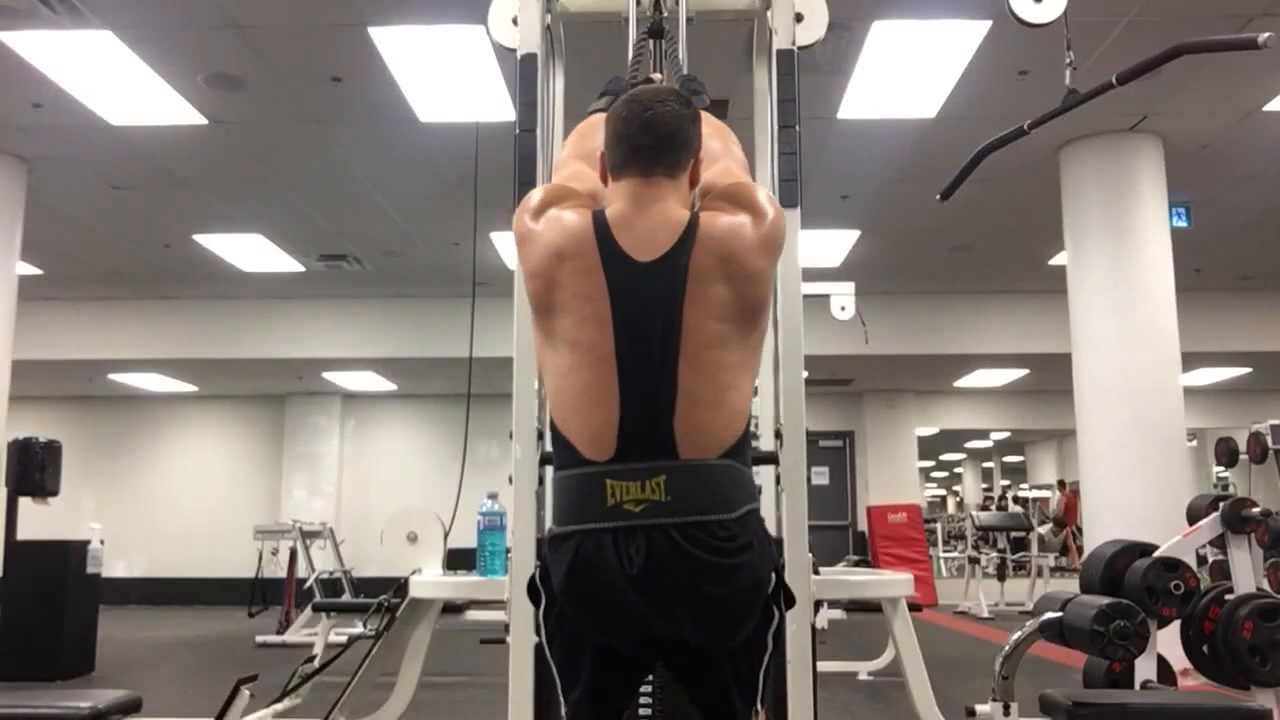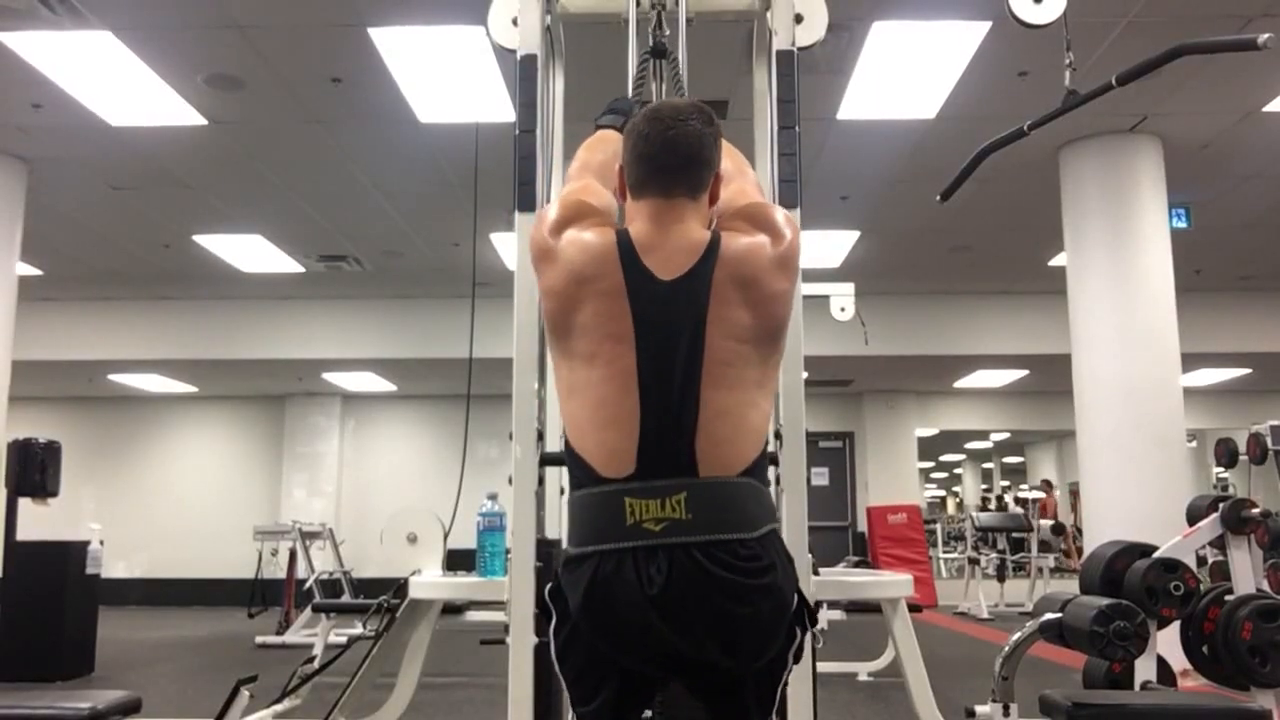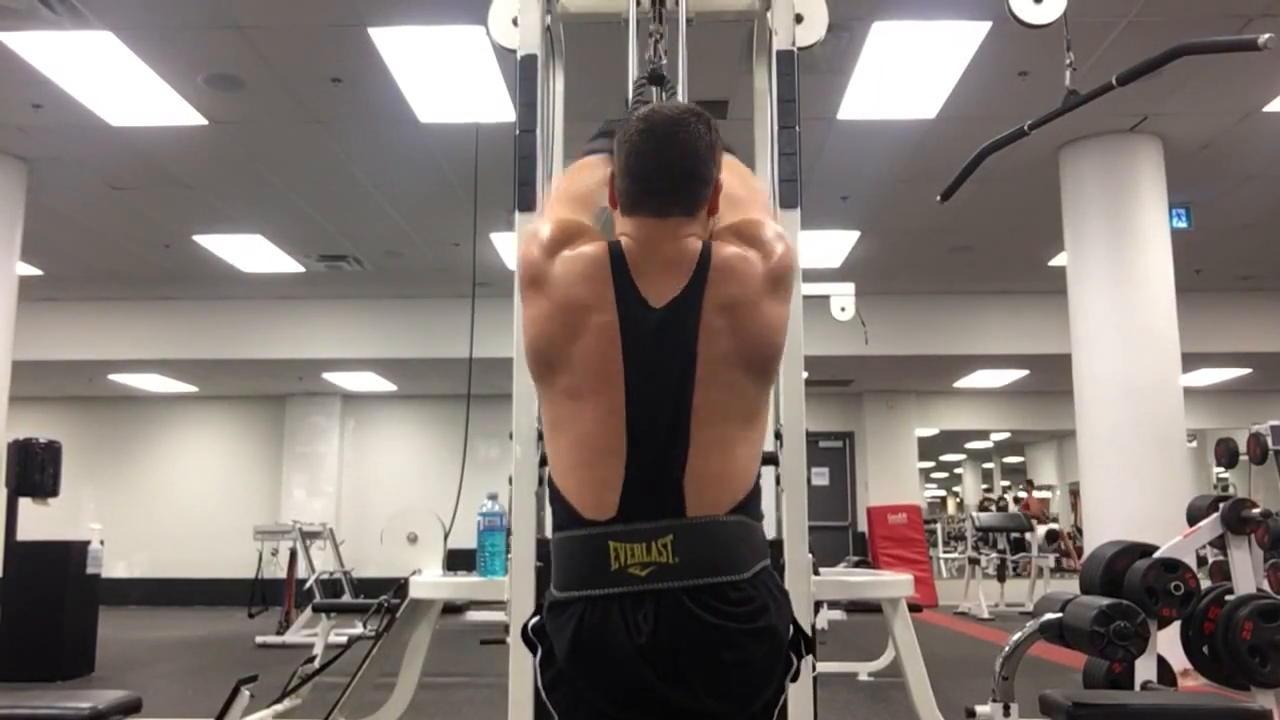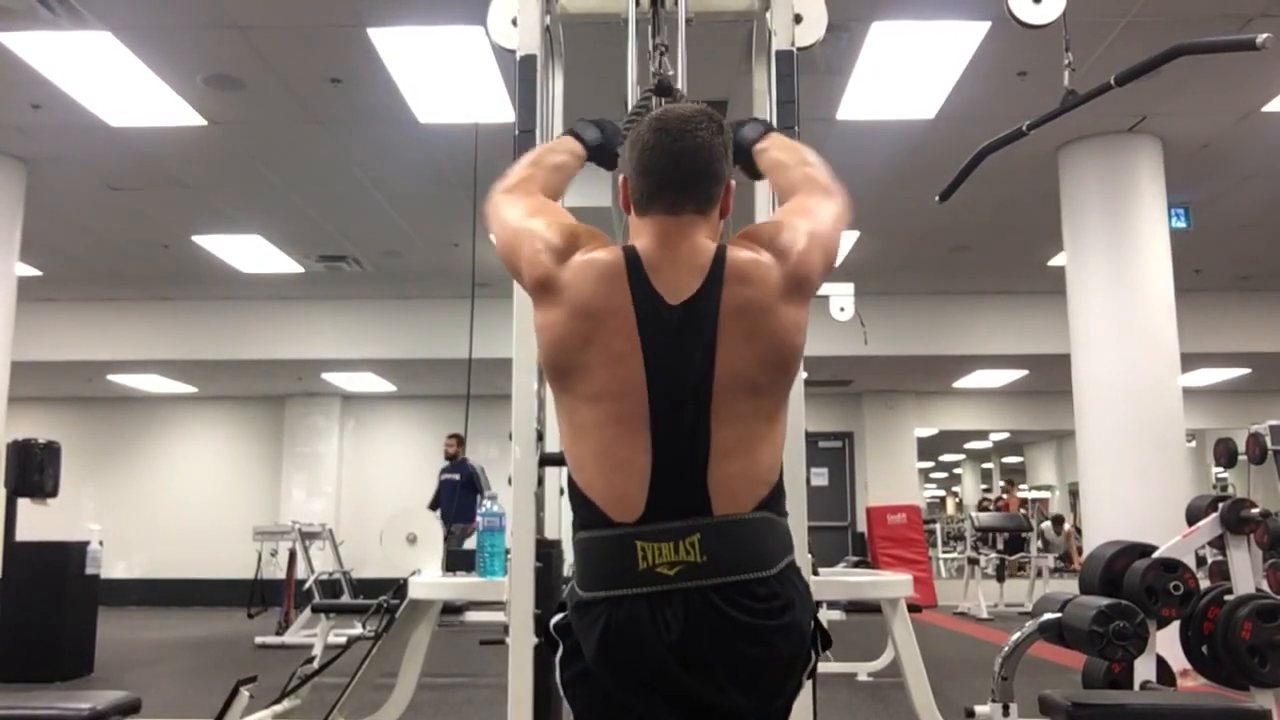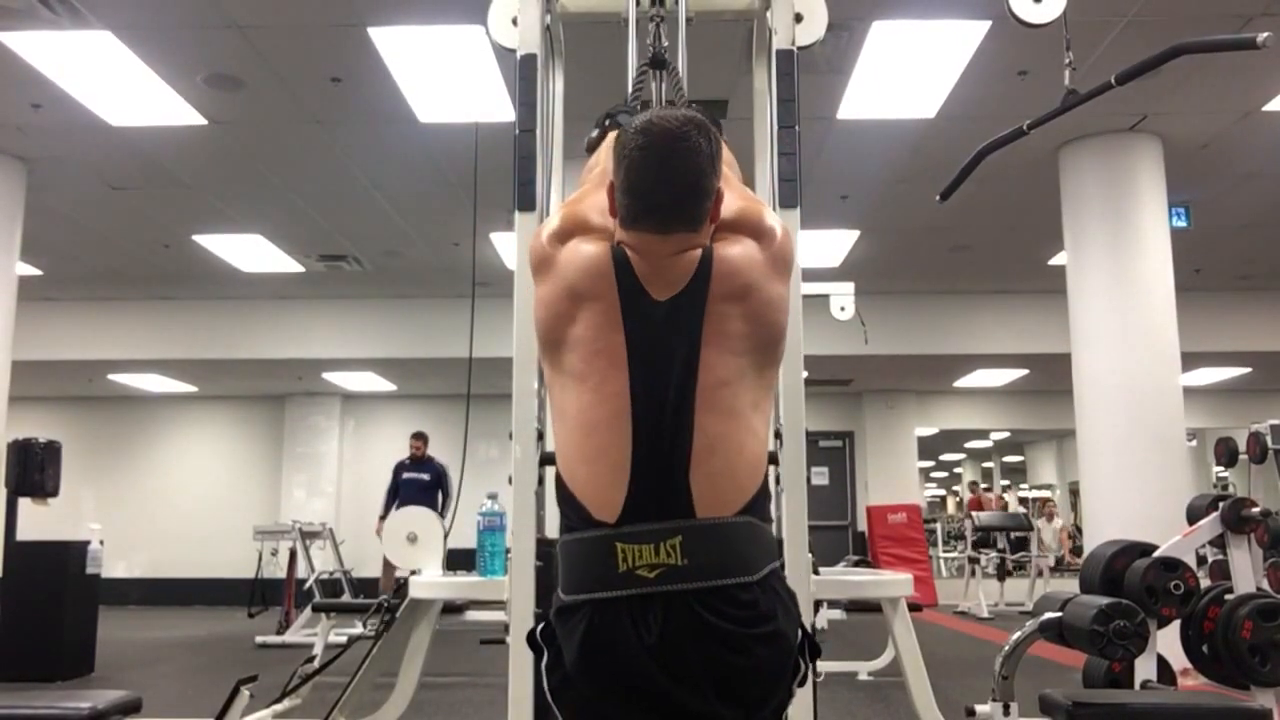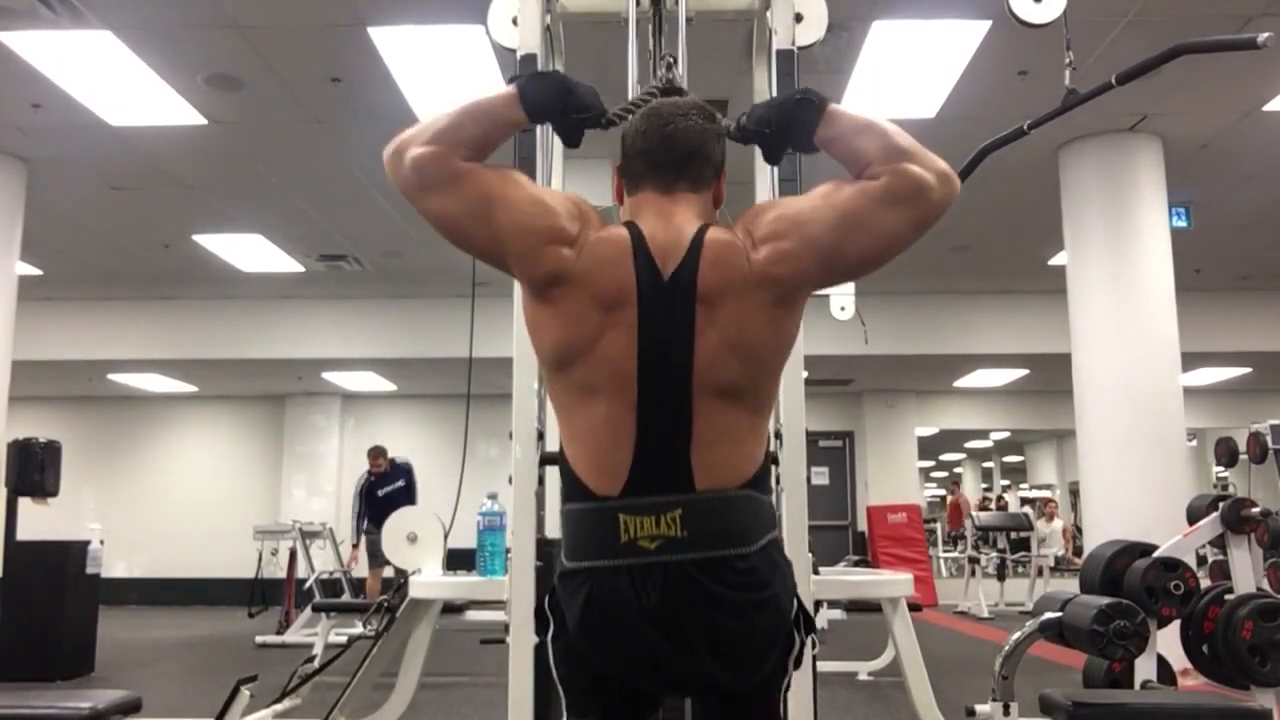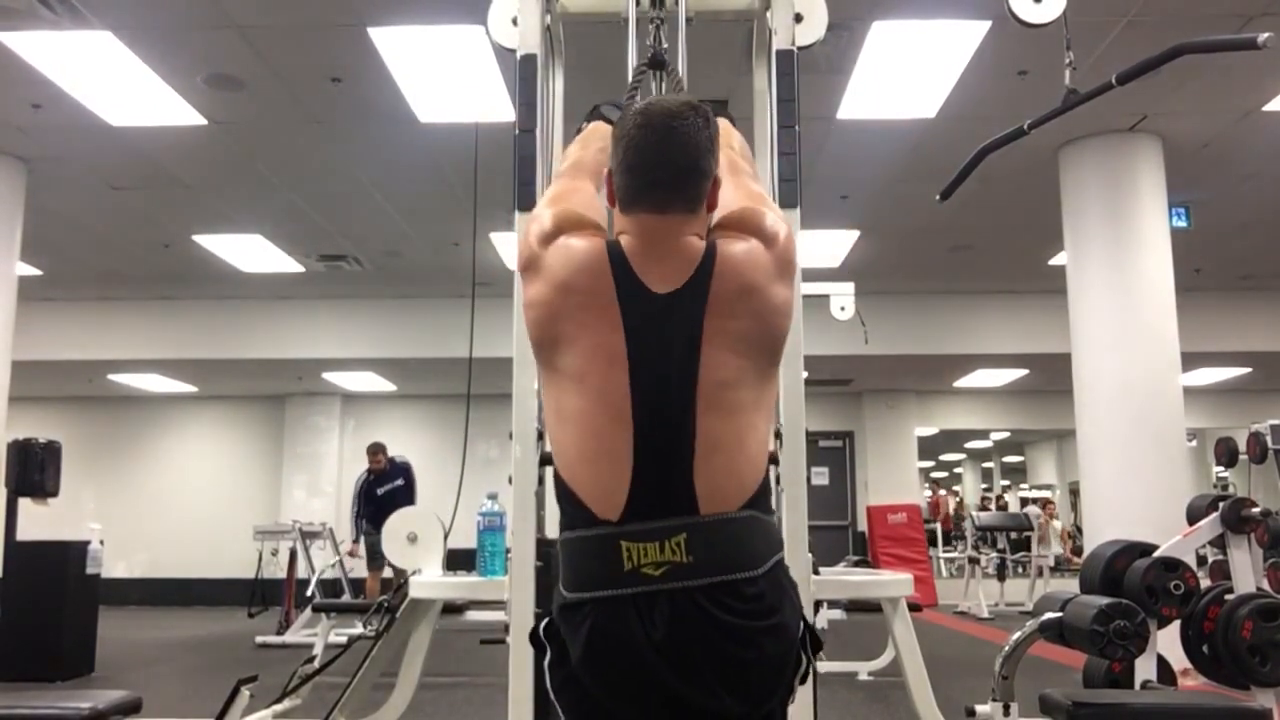
dt=0.7s
person 1, frame 1
left shoulder: (548, 232)
right shoulder: (747, 233)
left elbow: (574, 161)
right elbow: (726, 158)
left wrist: (604, 107)
right wrist: (695, 106)
left hip: (590, 555)
right hip: (718, 552)
person 1, frame 2
left shoulder: (568, 249)
right shoulder: (766, 251)
left elbow: (585, 175)
right elbow: (739, 180)
left wrist: (612, 123)
right wrist: (701, 134)
left hip: (608, 577)
right hip: (738, 573)
person 1, frame 3
left shoulder: (555, 271)
right shoulder: (758, 271)
left elbow: (568, 200)
right elbow: (745, 196)
left wrist: (601, 150)
right wrist: (706, 148)
left hip: (593, 622)
right hip: (733, 617)
person 1, frame 4
left shoulder: (565, 274)
right shoulder: (777, 271)
left elbow: (510, 196)
right elbow: (823, 192)
left wrist: (583, 139)
right wrist: (757, 136)
left hip: (616, 623)
right hip: (754, 614)
person 1, frame 5
left shoulder: (565, 264)
right shoulder: (757, 261)
left elbow: (595, 184)
right elbow: (726, 180)
left wrist: (616, 132)
right wrist: (700, 136)
left hip: (601, 625)
right hip: (740, 617)
person 1, frame 6
left shoulder: (562, 256)
right shoulder: (769, 259)
left elbow: (413, 161)
right elbow: (927, 181)
left wrist: (532, 98)
right wrist: (811, 115)
left hip: (603, 594)
right hip: (740, 587)
person 1, frame 7
left shoulder: (557, 261)
right shoulder: (760, 259)
left elbow: (574, 175)
right elbow: (737, 171)
left wrist: (603, 122)
right wrist: (714, 120)
left hip: (604, 624)
right hip: (742, 615)
